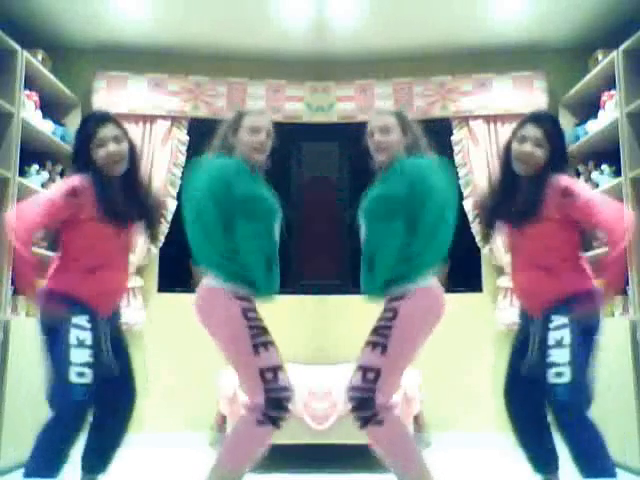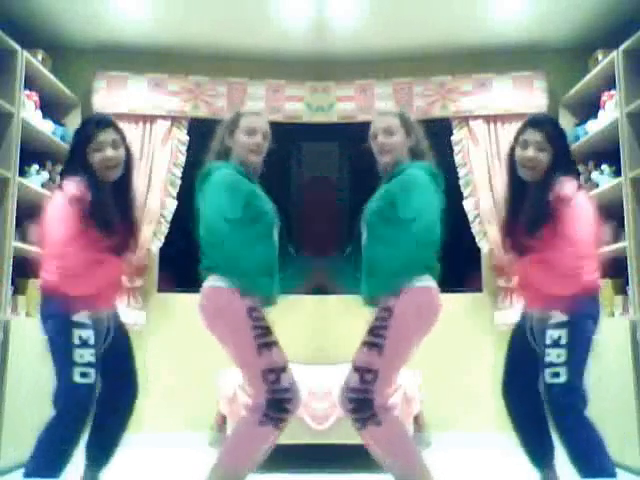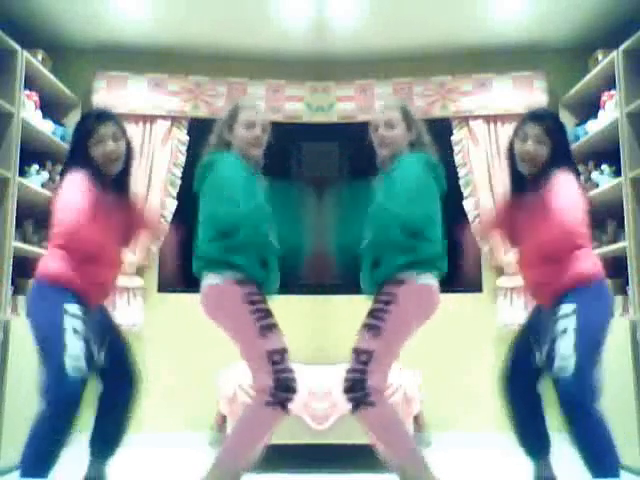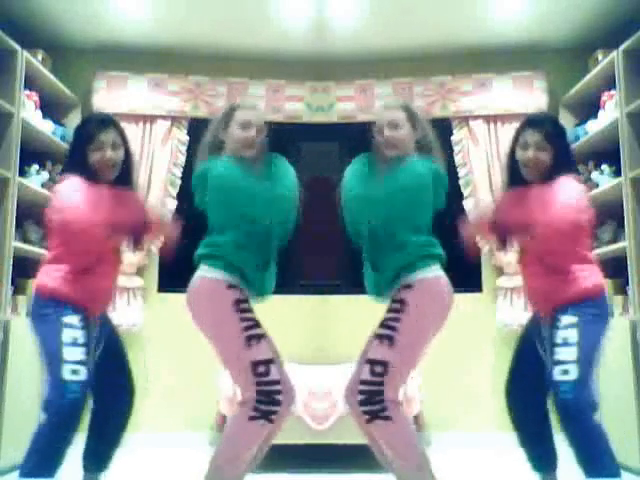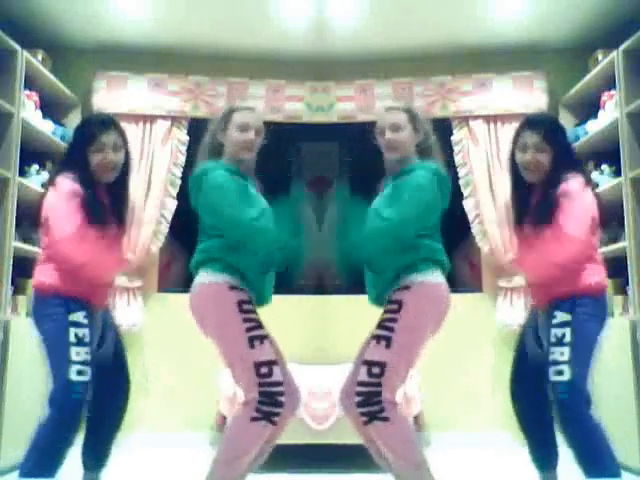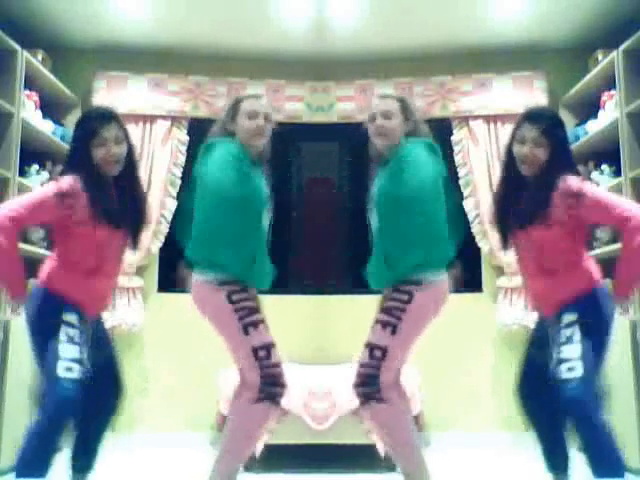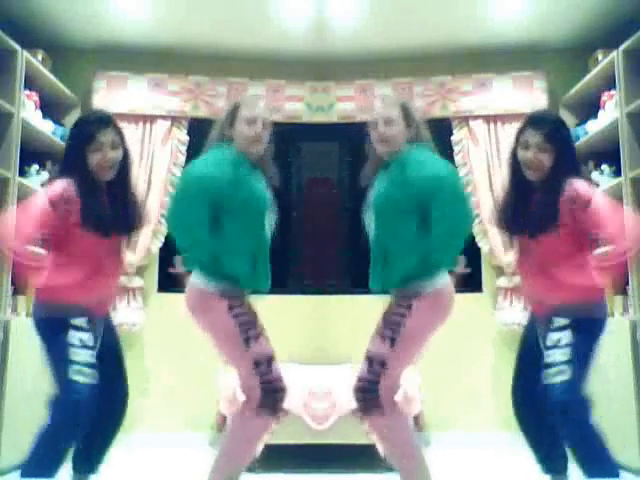
dt=0.2s
person 1, frame 1
left shoulder: (412, 171)
right shoulder: (390, 182)
left elbow: (439, 191)
left wrist: (422, 262)
left hip: (412, 295)
right hip: (402, 297)
left knee: (368, 399)
right knee: (364, 397)
person 1, frame 2
left shoulder: (413, 179)
right shoulder: (393, 185)
left elbow: (423, 230)
left wrist: (384, 281)
left hip: (409, 296)
right hip: (398, 299)
left knee: (365, 400)
right knee: (356, 397)
person 1, frame 3
left shoulder: (411, 169)
right shoulder: (395, 174)
left elbow: (392, 217)
right elbow: (381, 228)
left hip: (408, 285)
right hip: (397, 287)
left knee: (361, 384)
right knee: (363, 385)
person 1, frame 4
left shoulder: (416, 173)
right shoulder: (391, 177)
left elbow: (364, 208)
right elbow: (364, 231)
left wrist: (357, 174)
right wrist: (363, 176)
left hip: (420, 288)
right hip: (410, 290)
left knee: (375, 396)
right knee: (360, 395)
person 1, frame 5
left shoulder: (420, 180)
right shoulder: (394, 183)
left elbow: (383, 233)
right elbow: (374, 238)
left hip: (418, 291)
right hip: (405, 296)
left knee: (373, 397)
right knee: (354, 397)
person 1, frame 6
left shoulder: (414, 156)
right shoulder: (386, 167)
left elbow: (423, 188)
left hip: (417, 283)
right hip: (400, 284)
left knee: (371, 382)
right knee: (381, 384)
person 1, frame 7
left shoulder: (415, 163)
right shoulder: (384, 175)
left elbow: (445, 184)
left wrist: (436, 257)
left hip: (421, 292)
right hip: (406, 292)
left knee: (371, 392)
right knee: (377, 391)
person 2, frame 1
left shoulder: (250, 183)
right shoulder: (227, 172)
right elbow: (201, 189)
right wrist: (217, 262)
left hip: (238, 297)
right hip: (227, 295)
left knee: (274, 398)
right knee: (271, 400)
person 2, frame 2
left shoulder: (247, 186)
right shoulder: (225, 179)
right elbow: (216, 230)
right wrist: (253, 279)
left hip: (241, 299)
right hip: (230, 296)
left knee: (282, 398)
right knee: (275, 400)
person 2, frame 3
left shoulder: (245, 174)
right shoulder: (227, 169)
right elbow: (245, 218)
left hip: (243, 287)
right hip: (231, 285)
left knee: (276, 385)
right knee: (278, 384)
person 2, frame 4
left shoulder: (246, 177)
right shoulder: (223, 173)
left elbow: (275, 231)
right elbow: (278, 206)
left wrist: (275, 174)
right wrist: (282, 172)
left hip: (230, 291)
right hip: (218, 288)
left knee: (279, 395)
right knee: (264, 396)
person 2, frame 5
left shoulder: (245, 183)
right shoulder: (218, 180)
left elbow: (264, 237)
right elbow: (257, 233)
left hip: (234, 296)
right hip: (221, 291)
left knee: (286, 397)
right knee: (266, 397)
person 2, frame 6
left shoulder: (253, 167)
right shoulder: (225, 155)
right elbow: (215, 188)
left hip: (239, 284)
right hip: (221, 283)
left knee: (258, 384)
right knee: (267, 382)
person 2, frame 7
left shoulder: (255, 174)
right shoulder: (223, 162)
right elbow: (194, 184)
right wrist: (203, 256)
left hip: (232, 292)
right hip: (218, 292)
left knee: (261, 391)
right knee: (268, 393)
person 3, frame 1
left shoulder: (561, 189)
right shoulder: (513, 193)
left elbow: (620, 222)
left wrist: (606, 289)
left hip: (569, 309)
right hip: (534, 312)
left knee: (565, 401)
right knee: (518, 397)
person 3, frame 2
left shoulder: (565, 192)
right shoulder: (520, 197)
left elbow: (578, 254)
right wrist: (502, 265)
left hip: (569, 308)
right hip: (536, 310)
left knee: (563, 401)
right knee: (516, 392)
person 3, frame 3
left shoulder: (561, 181)
right shoulder: (523, 191)
left elbow: (566, 225)
right elbow: (498, 223)
left wrist: (523, 229)
right wrist: (483, 230)
left hip: (581, 295)
right hip: (548, 302)
left knee: (574, 390)
right knee: (517, 380)
person 3, frame 4
left shoulder: (566, 188)
right shoulder: (522, 197)
left elbow: (557, 218)
right elbow: (486, 227)
left wrist: (503, 210)
right wrist: (482, 225)
left hip: (580, 306)
right hip: (546, 311)
left knee: (571, 398)
right knee: (520, 394)
person 3, frame 5
left shoulder: (572, 189)
right shoulder: (529, 196)
left elbow: (570, 244)
left wrist: (515, 265)
left hip: (578, 302)
right hip: (545, 306)
left knee: (567, 398)
right knee: (525, 391)
person 3, frame 6
left shoulder: (569, 190)
right shoulder: (516, 194)
right wrist: (541, 292)
left hip: (580, 307)
right hip: (551, 311)
left knee: (575, 398)
right knee: (533, 392)
person 3, frame 7
left shoulder: (574, 194)
right shoulder: (522, 198)
left wrist: (589, 286)
left hip: (576, 310)
right hip: (543, 313)
left knee: (562, 401)
right knee: (525, 399)
person 4, frame 1
left shoulder: (126, 193)
right shoulder: (78, 188)
right elbow: (19, 222)
right wrist: (33, 290)
left hip: (105, 312)
right hip: (71, 309)
left knee: (121, 398)
right knee: (74, 402)
person 4, frame 2
left shoulder: (119, 196)
right shoulder: (74, 192)
right elbow: (60, 252)
left hip: (103, 310)
right hip: (70, 307)
left knee: (123, 392)
right knee: (76, 402)
person 4, frame 3
left shoulder: (116, 190)
right shoulder: (78, 181)
right elbow: (72, 226)
left wrist: (154, 229)
right wrist: (119, 227)
left hip: (90, 303)
right hip: (58, 295)
left knee: (122, 380)
right knee: (65, 389)
person 4, frame 4
left shoulder: (117, 198)
right shoulder: (72, 188)
right elbow: (82, 219)
left wrist: (149, 221)
right wrist: (132, 208)
left hip: (93, 311)
right hip: (59, 306)
left knee: (118, 395)
right knee: (69, 398)
person 4, frame 5
left shoulder: (109, 195)
right shoulder: (68, 189)
right elbow: (69, 247)
right wrist: (126, 263)
left hip: (94, 306)
right hip: (61, 302)
left knee: (114, 391)
right knee: (71, 399)
person 4, frame 6
left shoulder: (123, 191)
right shoulder: (70, 189)
left wrist: (98, 292)
left hip: (88, 311)
right hip: (58, 307)
left knee: (106, 392)
right knee: (64, 398)
person 4, frame 7
left shoulder: (118, 197)
right shoulder: (65, 193)
right wrist: (51, 286)
left hip: (96, 313)
right hip: (63, 310)
left knee: (114, 398)
right knee: (77, 402)
